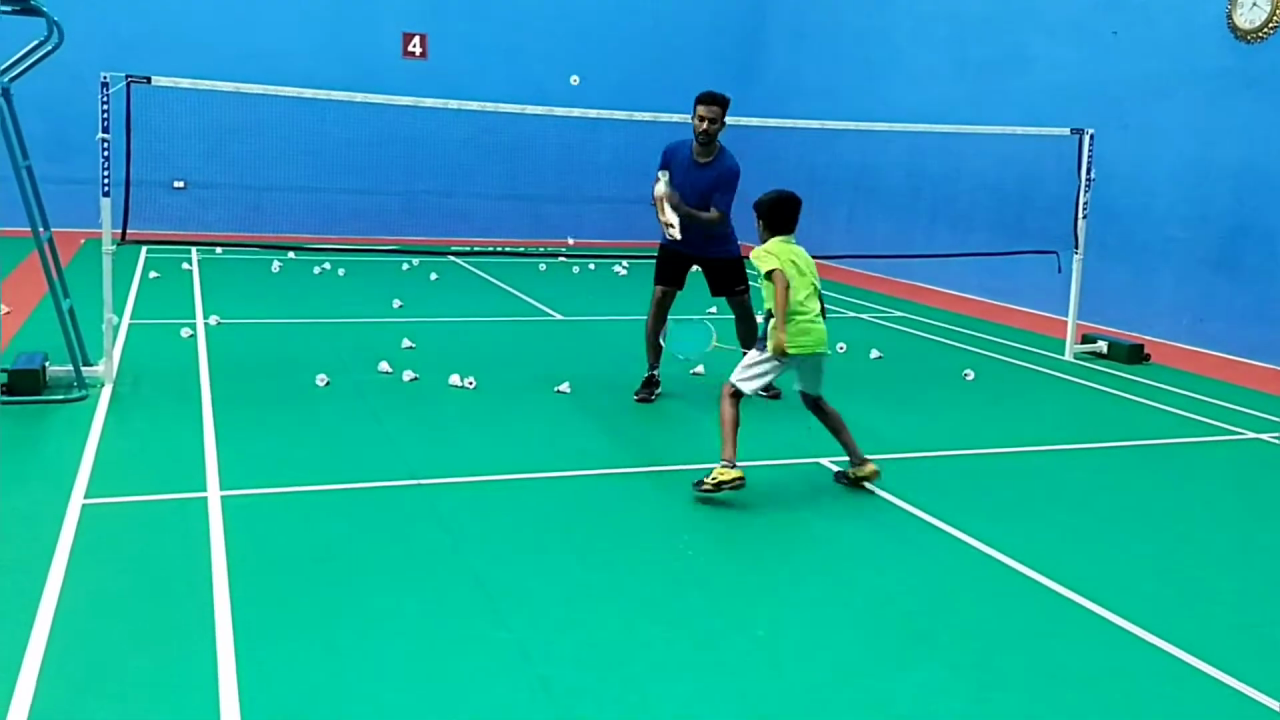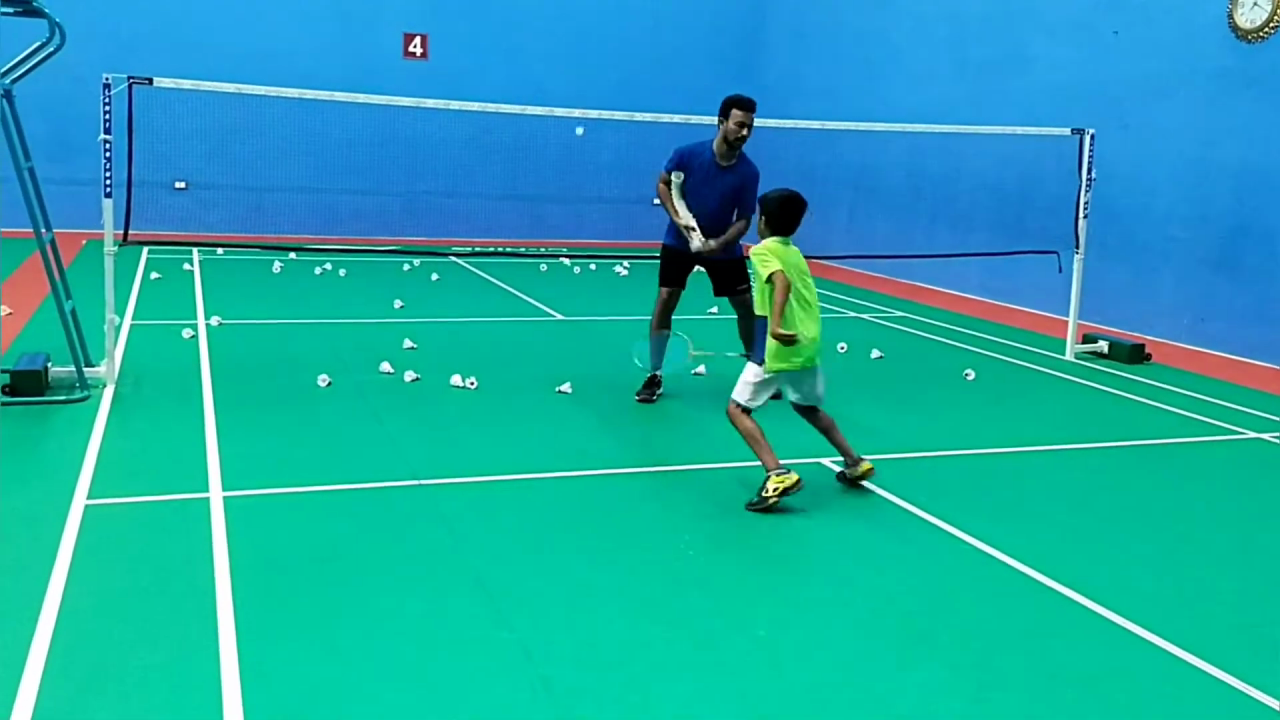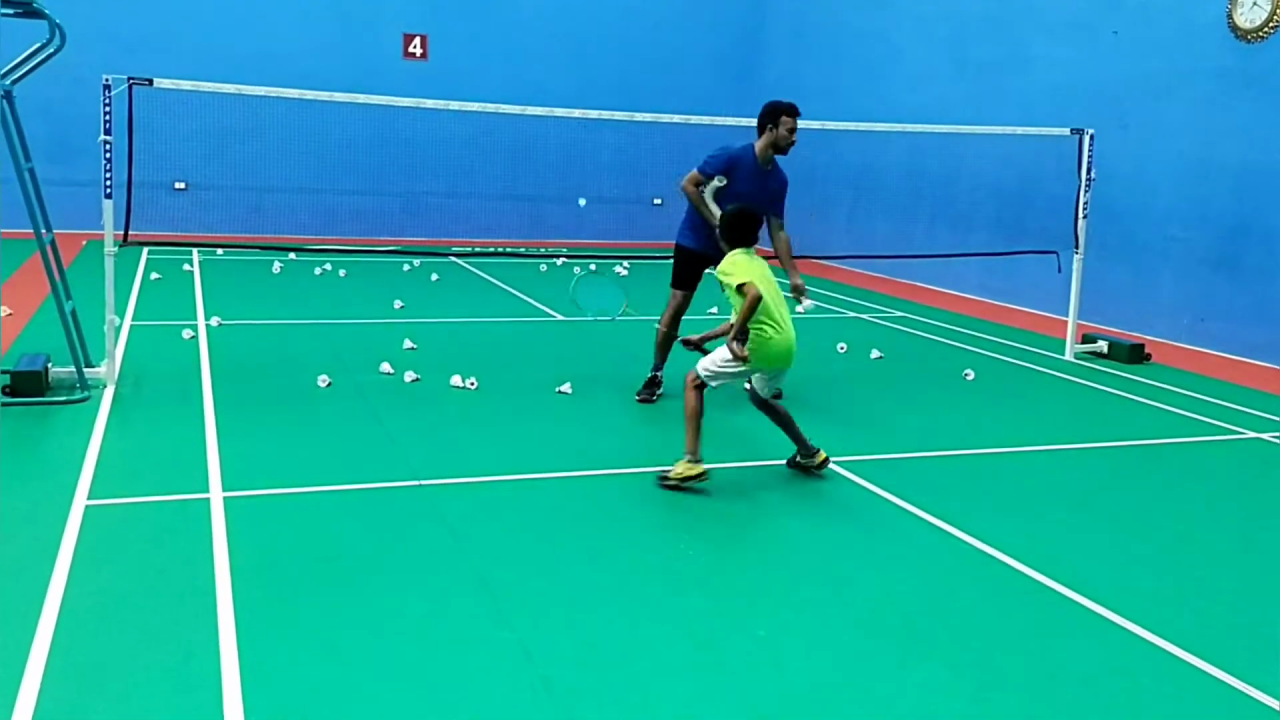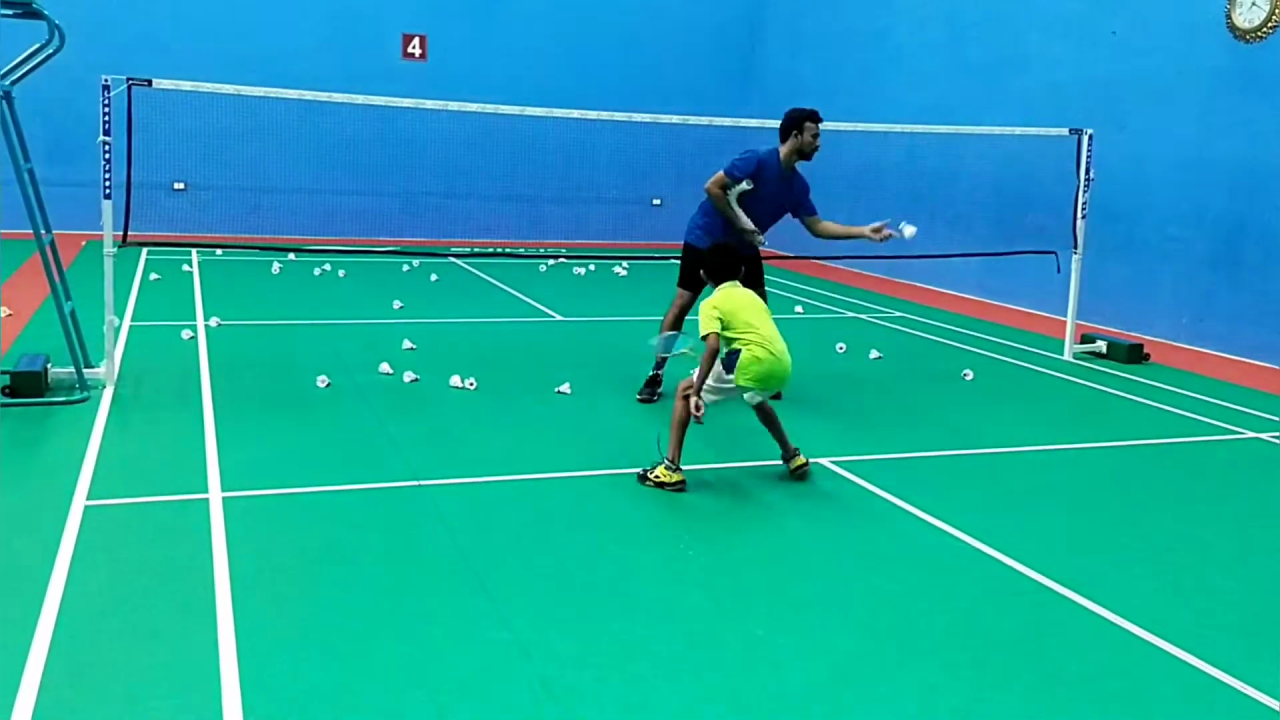
dt=0.2s
person 1, frame 1
left shoulder: (729, 167)
right shoulder: (673, 151)
left elbow: (719, 220)
left wrist: (690, 211)
left hip: (720, 248)
right hip: (678, 240)
left knee: (743, 307)
right knee: (660, 300)
right ankle: (652, 374)
person 1, frame 2
left shoulder: (749, 173)
right shoulder: (689, 154)
left elbow: (743, 221)
right elbow: (662, 184)
left wrist: (715, 246)
right wrist: (678, 218)
left hip: (723, 245)
right hip: (680, 241)
left knee: (746, 308)
right knee: (665, 301)
right ankle: (654, 376)
person 1, frame 3
left shoulder: (778, 179)
right shoulder: (729, 158)
left elbow: (777, 229)
right elbow: (688, 185)
left wrist: (793, 273)
right wrist: (714, 222)
right hip: (696, 241)
right knee: (677, 305)
right ankle: (656, 375)
person 1, frame 4
left shoulder: (798, 185)
right shoulder: (756, 161)
left elbow: (816, 226)
right elbow: (712, 187)
left wrist: (865, 232)
right wrist: (739, 223)
left hip: (742, 247)
right hip: (704, 240)
right knee: (682, 303)
right ankle: (656, 374)
person 2, frame 1
left shoulder: (763, 251)
right shoulder: (803, 254)
left elbow: (781, 283)
left wrist: (781, 331)
left hip: (786, 339)
right hip: (814, 339)
left knee: (729, 393)
right knee: (812, 399)
left ankle: (728, 467)
right ankle: (860, 463)
person 2, frame 2
left shoulder: (762, 252)
right shoulder: (796, 255)
left elbow: (781, 282)
left wrist: (774, 325)
left hip: (779, 351)
right hip: (809, 345)
left knee: (737, 409)
right knee: (806, 405)
left ankle: (778, 475)
right ankle: (854, 463)
person 2, frame 3
left shoulder: (730, 266)
right shoulder: (759, 264)
left elbow: (754, 296)
left wrist: (735, 339)
right wrist: (704, 338)
left hip: (763, 345)
right hip: (785, 346)
left knee: (694, 381)
right knee: (760, 396)
left ankle: (692, 462)
right ankle: (809, 453)
person 2, frame 4
left shoulder: (710, 304)
right shoulder: (753, 297)
left elbow: (713, 347)
left wrist: (699, 392)
left hip: (754, 363)
right hip: (783, 367)
left knee: (686, 391)
right knee: (757, 398)
left ankle: (671, 468)
right ankle: (792, 457)
